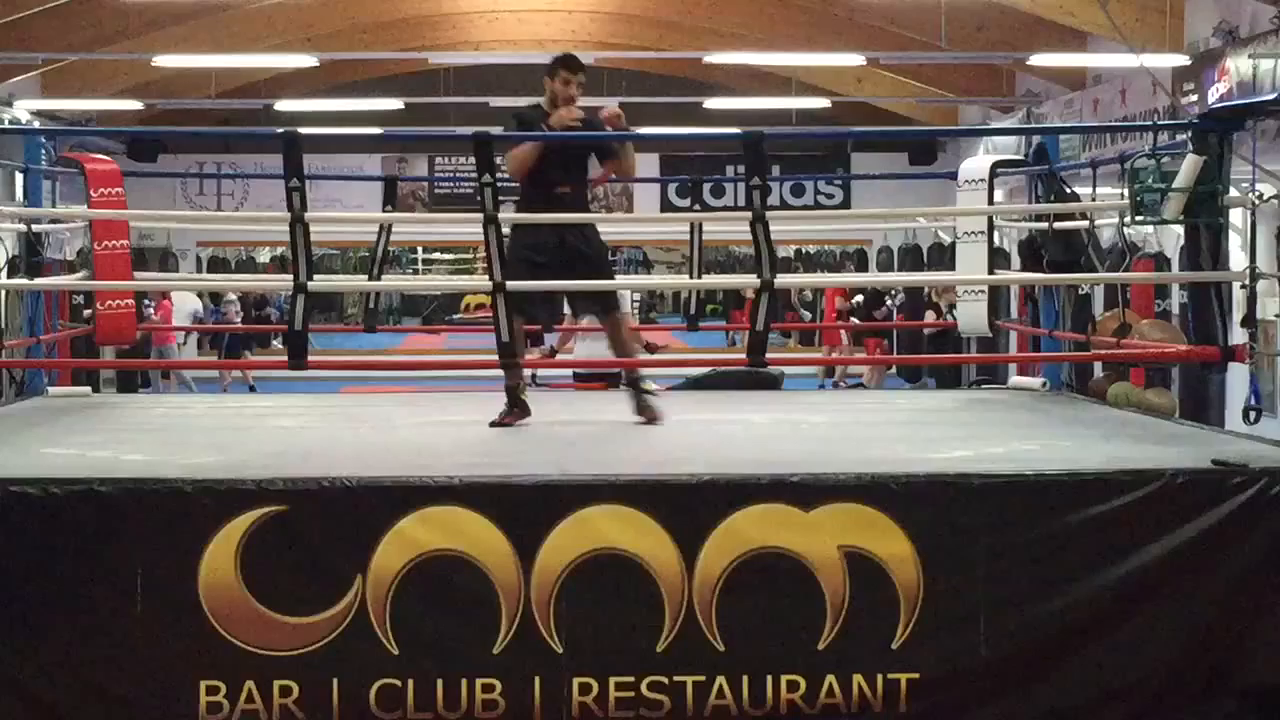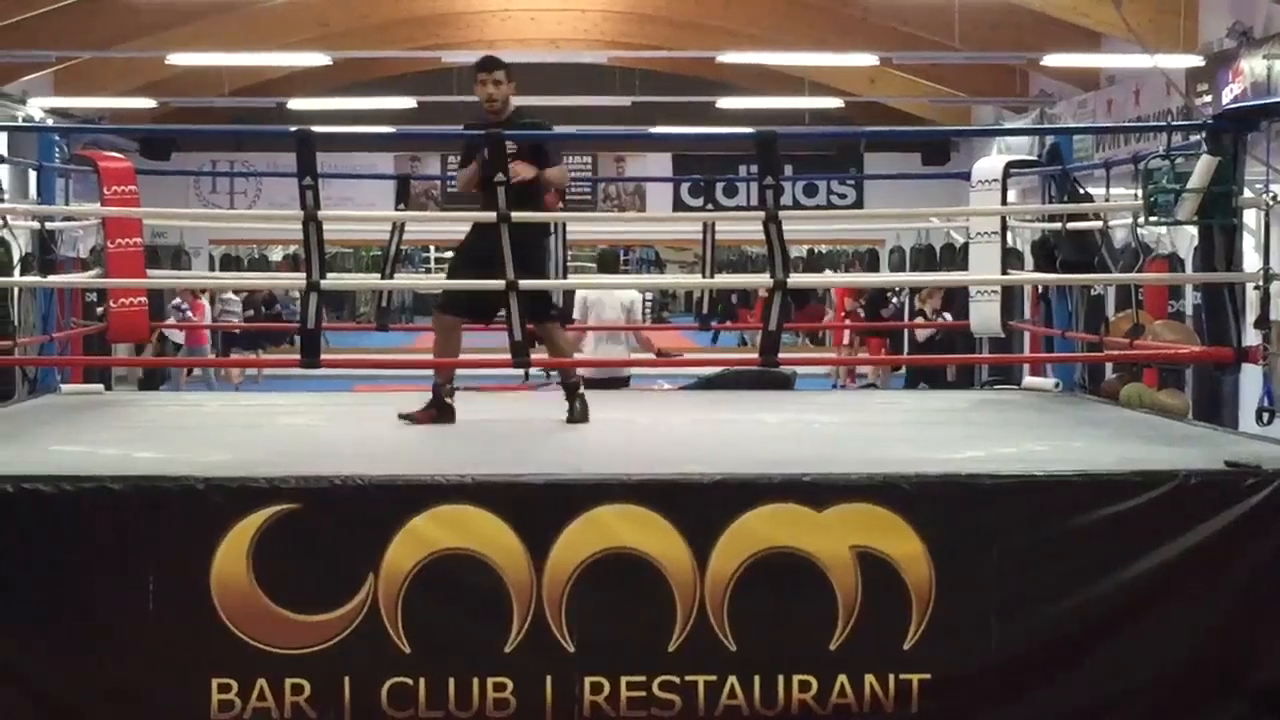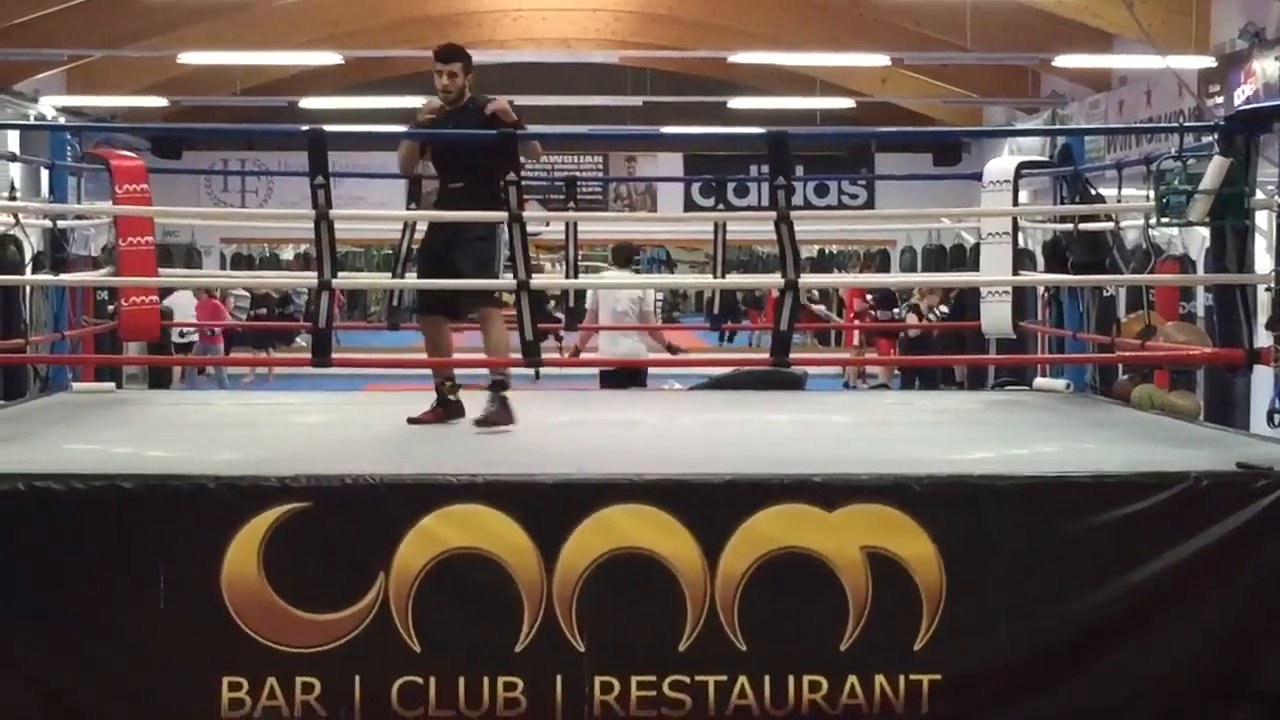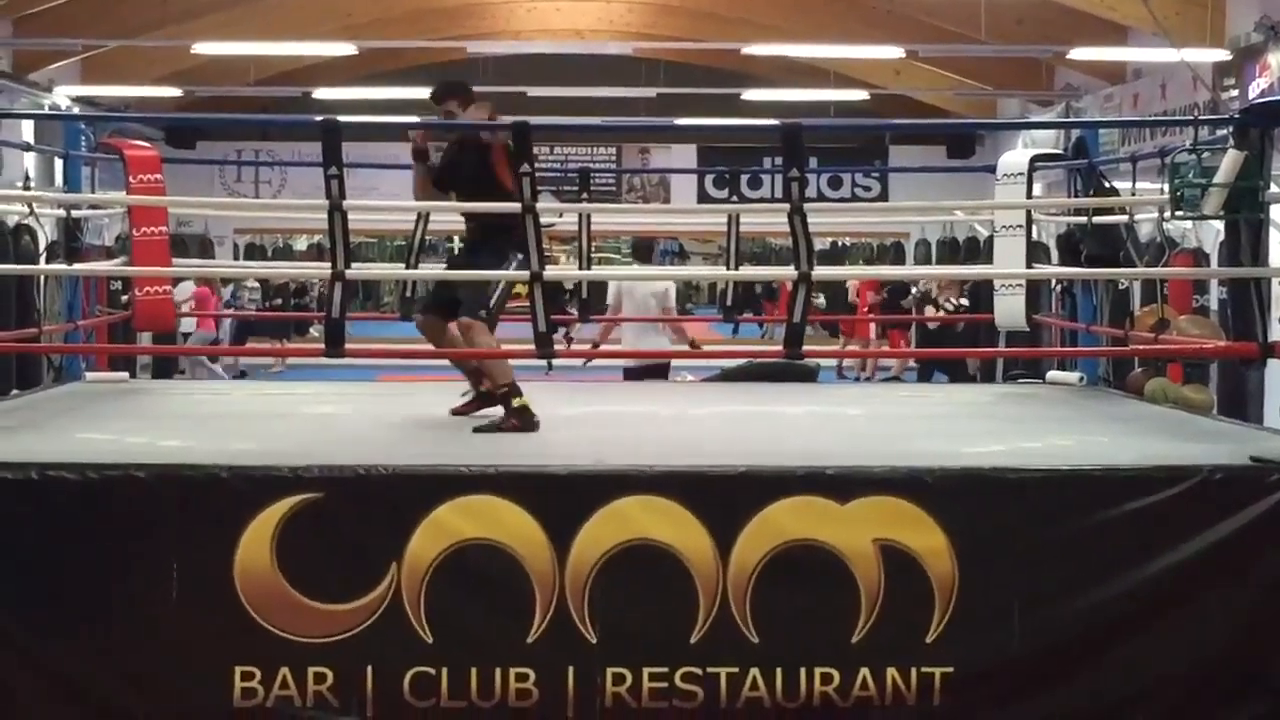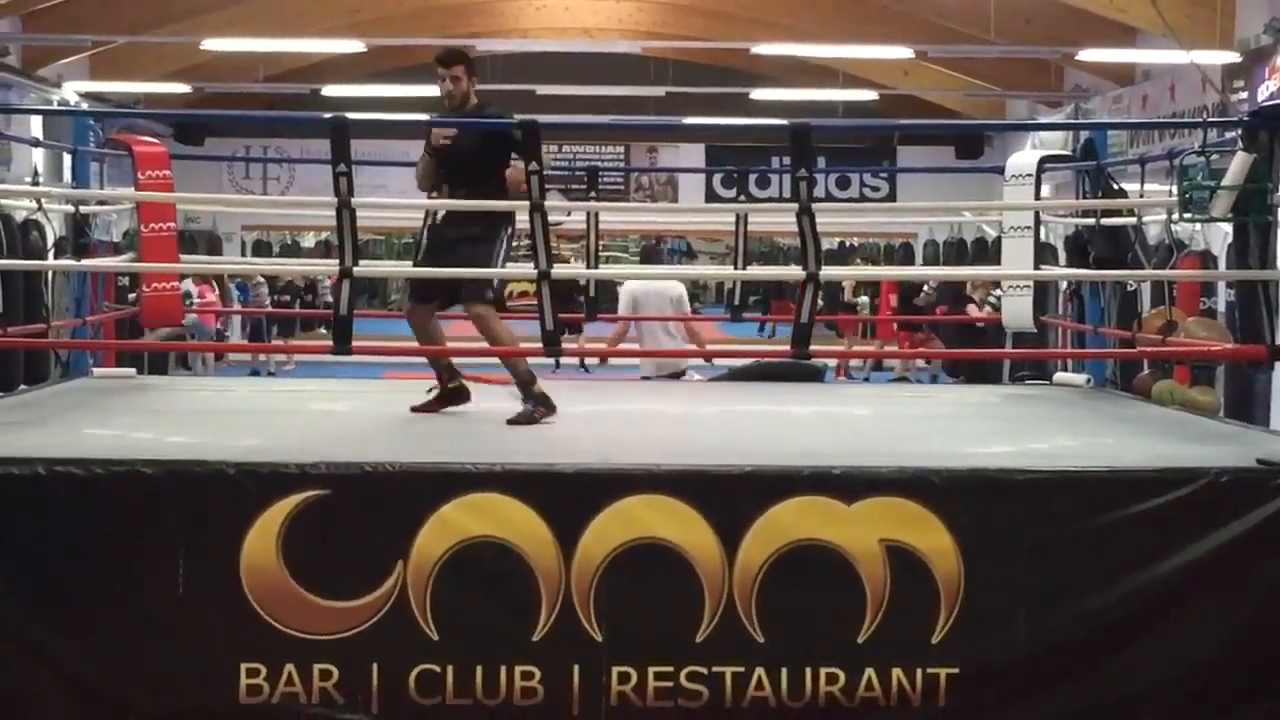
dt=0.4s
person 1, frame 1
left shoulder: (589, 123)
right shoulder: (524, 120)
left elbow: (625, 173)
right elbow: (514, 169)
left wrist: (619, 130)
right wrist: (547, 128)
left hip: (577, 228)
right hip: (533, 230)
left knee: (612, 313)
right knee: (512, 318)
left ankle: (638, 390)
right ankle: (516, 400)
person 1, frame 2
left shoulder: (534, 127)
right shoulder: (475, 130)
left elbow: (562, 177)
right elbow: (463, 186)
left wrist: (535, 172)
right wrist: (481, 159)
left hip: (526, 231)
right hip: (486, 232)
left knee: (544, 319)
right knee: (448, 313)
left ankle: (574, 393)
right ankle: (441, 402)
person 1, frame 3
left shoulder: (488, 111)
right shoulder: (434, 118)
left elbow: (535, 151)
right elbow: (406, 168)
left wrist: (513, 120)
right wrist: (419, 125)
left hip: (482, 222)
right hip: (444, 222)
left knee: (483, 307)
right knee: (430, 312)
left ankle: (500, 399)
right ankle: (447, 399)
person 1, frame 4
left shoulder: (486, 139)
right shoulder: (453, 151)
right elbow: (425, 196)
left wrist: (489, 122)
right wrist: (420, 154)
left hip: (505, 246)
right hip: (476, 245)
left knee: (469, 322)
right knee: (429, 320)
left ankle: (518, 407)
right ankle: (484, 387)
person 1, frame 5
left shoulder: (493, 121)
right shoulder: (440, 124)
right elbow: (425, 183)
left wrist: (523, 170)
right wrist: (430, 150)
left hip: (489, 225)
right hip: (451, 224)
left knee: (479, 309)
right knee: (417, 306)
left ankle: (535, 396)
right ankle: (451, 385)
